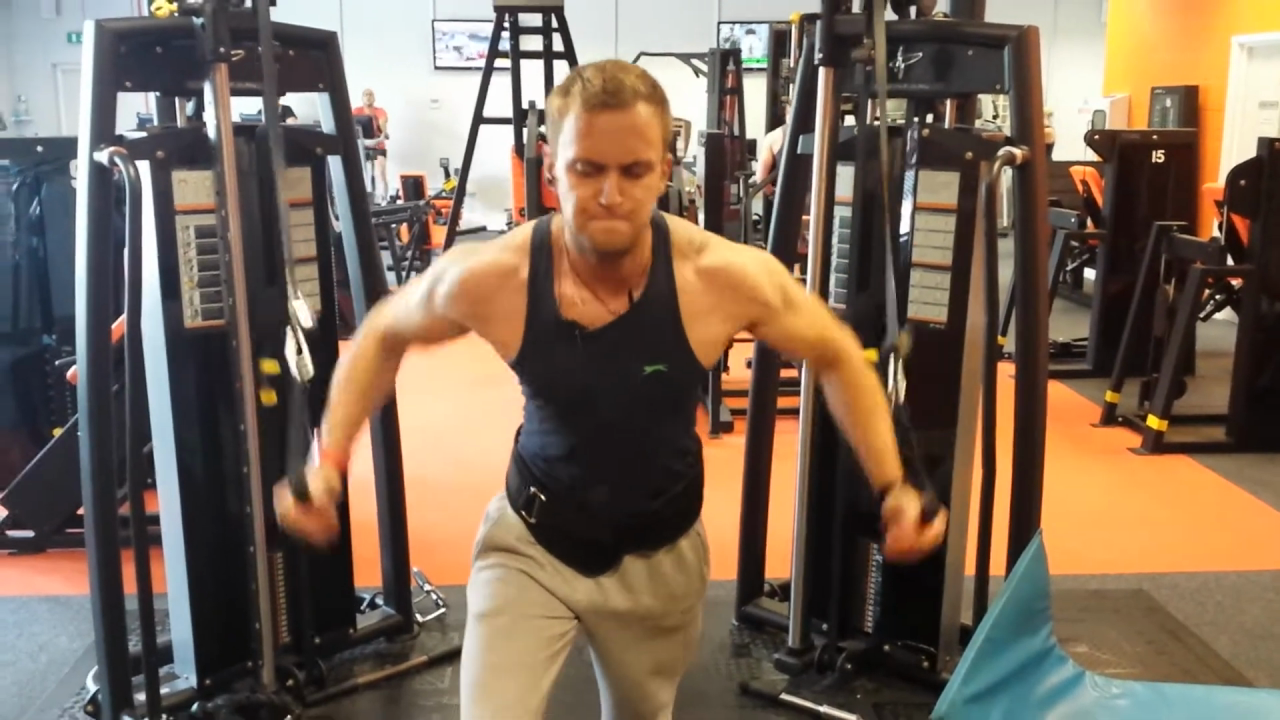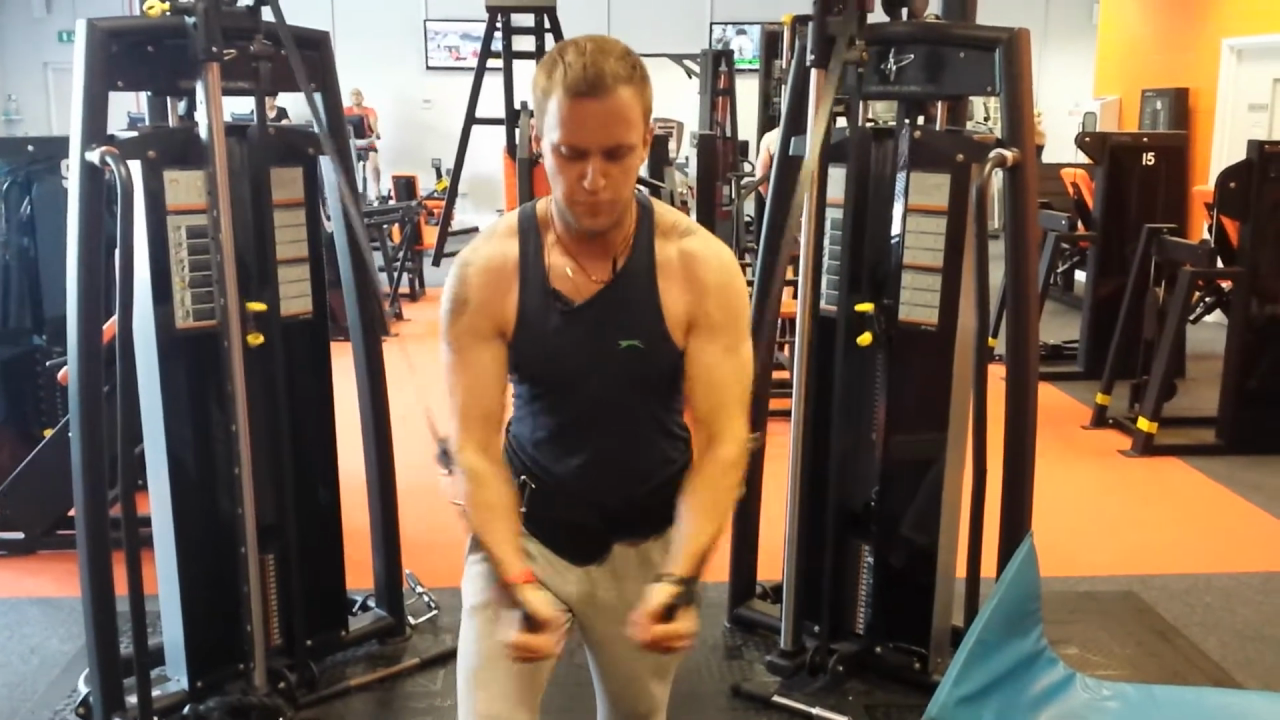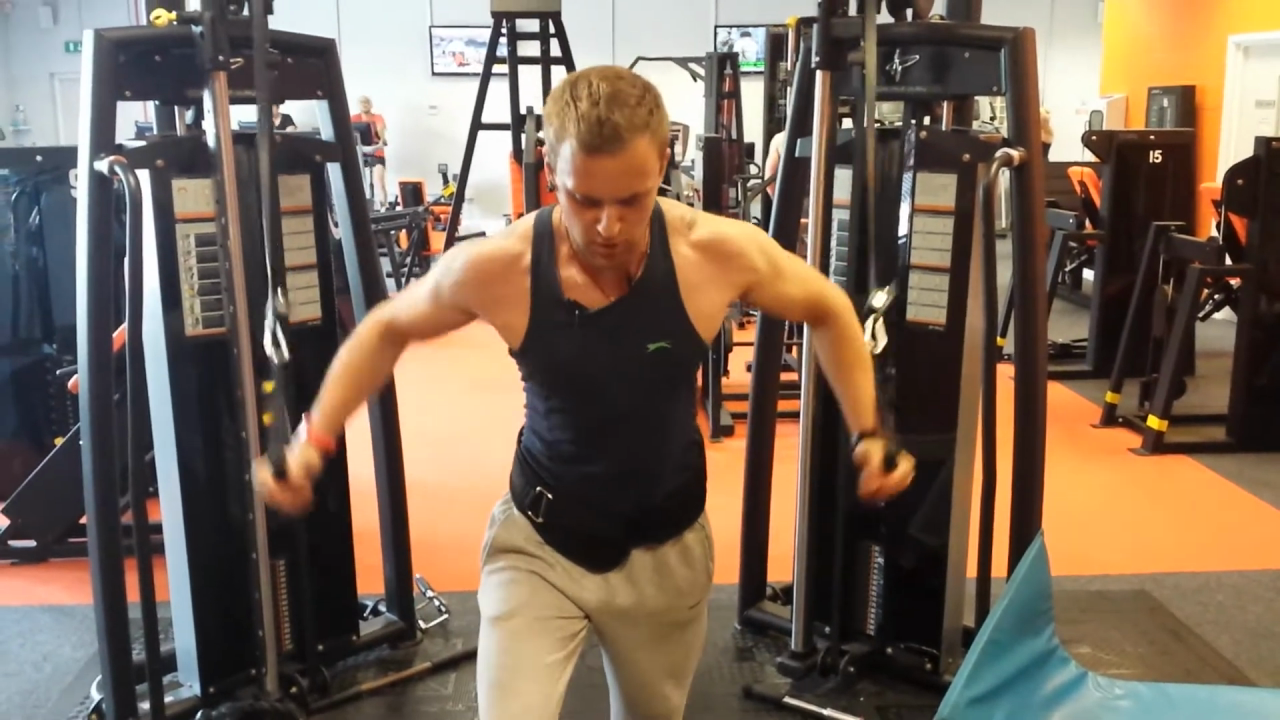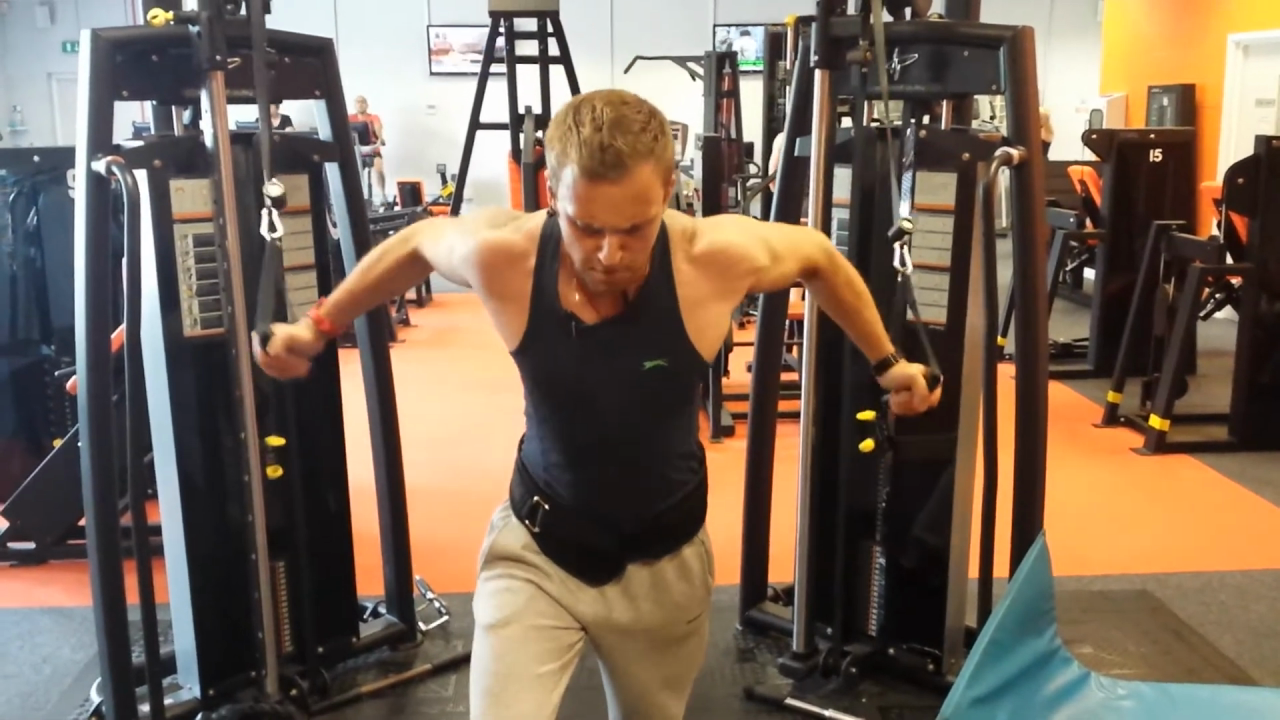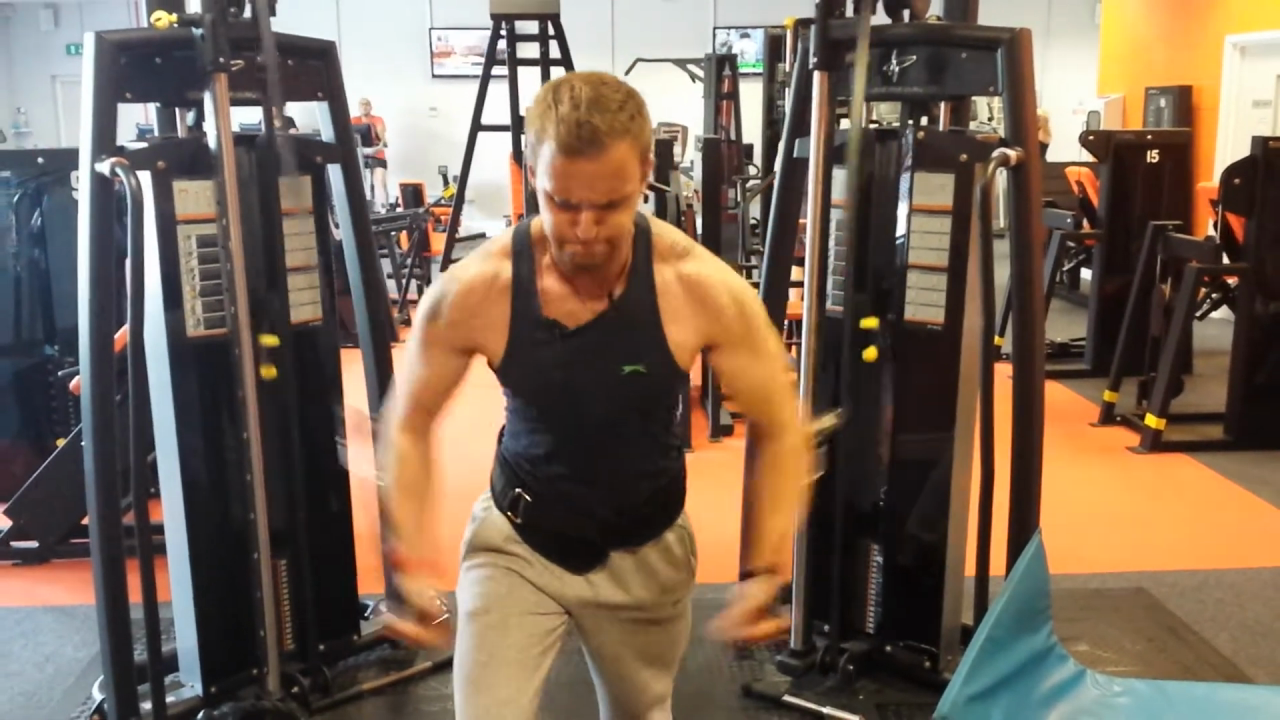
dt=0.4s
person 1, frame 1
left shoulder: (725, 276)
right shoulder: (492, 277)
left elbow: (838, 354)
right elbow: (382, 333)
left wrist: (892, 485)
right wrist: (325, 468)
left hip: (660, 550)
right hip: (531, 541)
person 1, frame 2
left shoulder: (699, 266)
right shoulder: (487, 270)
left elbow: (724, 441)
right elbow: (472, 450)
left wrist: (677, 582)
right wrist: (518, 589)
left hip: (650, 539)
right hip: (523, 529)
person 1, frame 3
left shoulder: (717, 250)
right shoulder: (497, 266)
left elbow: (827, 311)
right elbow: (387, 329)
left wrist: (868, 434)
right wrist: (313, 442)
left hip: (665, 545)
right hip: (538, 540)
person 1, frame 4
left shoulder: (721, 256)
right shoulder: (502, 253)
left elbow: (819, 255)
right elbow: (419, 241)
left wrist: (886, 360)
right wrist: (320, 324)
left hip: (665, 558)
right hip: (535, 551)
person 1, frame 5
left shoulder: (704, 287)
right shoulder: (474, 289)
left elbow: (782, 427)
right elbow: (408, 424)
left wrist: (767, 570)
right wrist: (413, 565)
left hip: (646, 545)
right hip: (517, 539)
